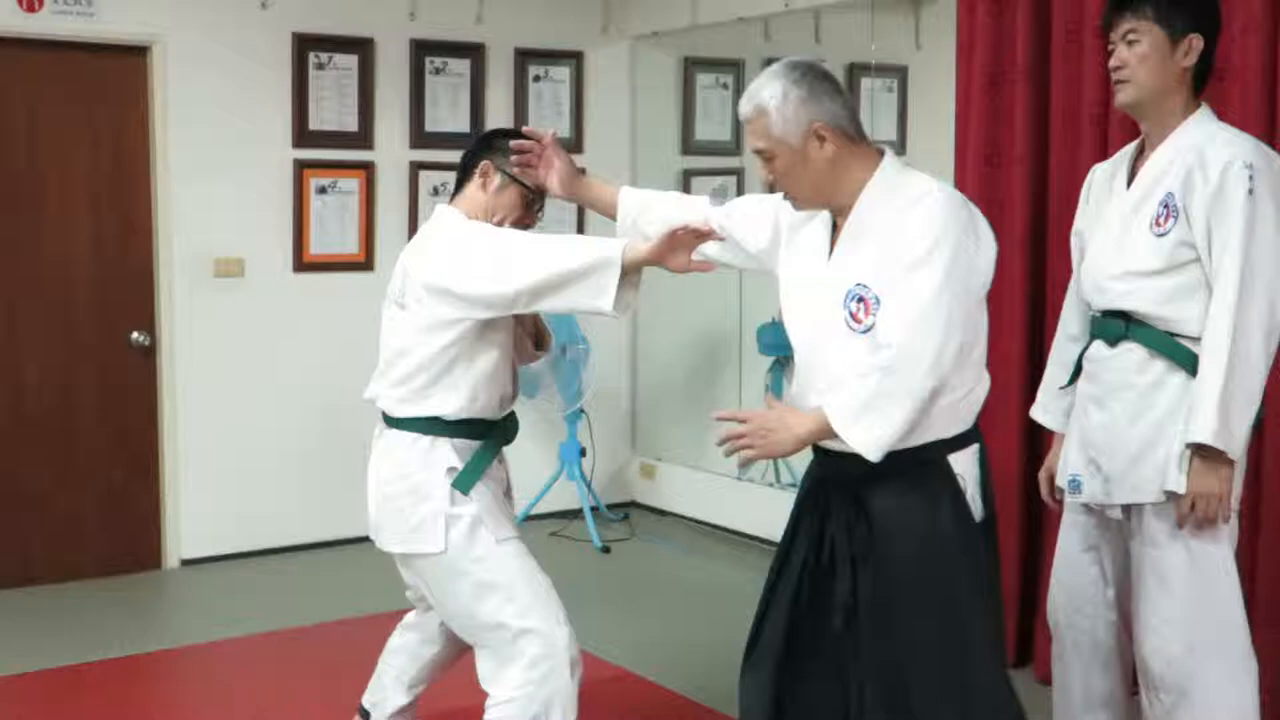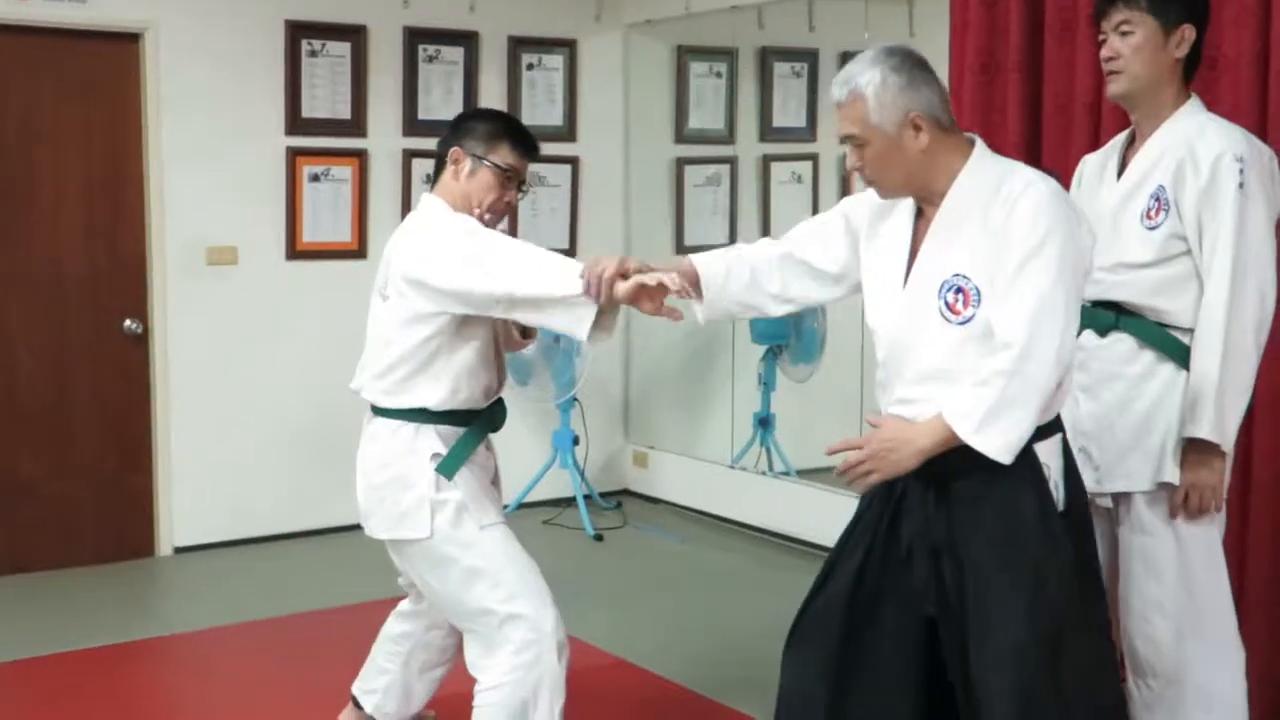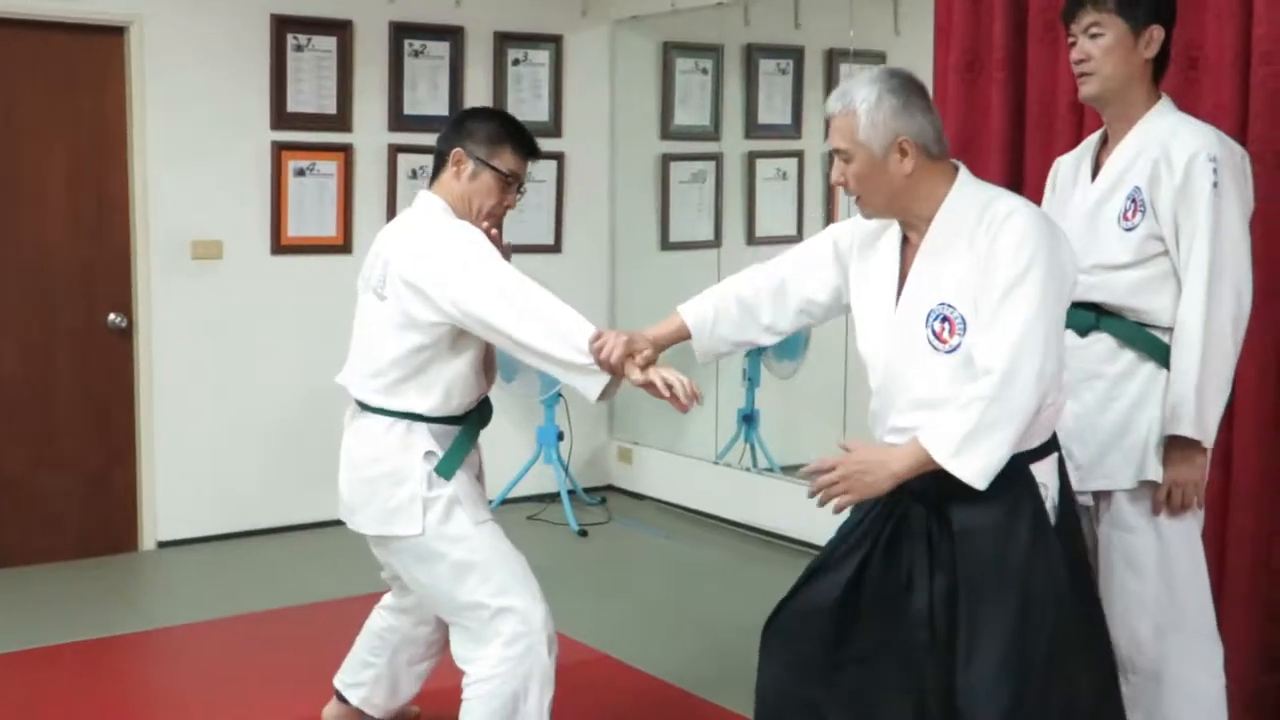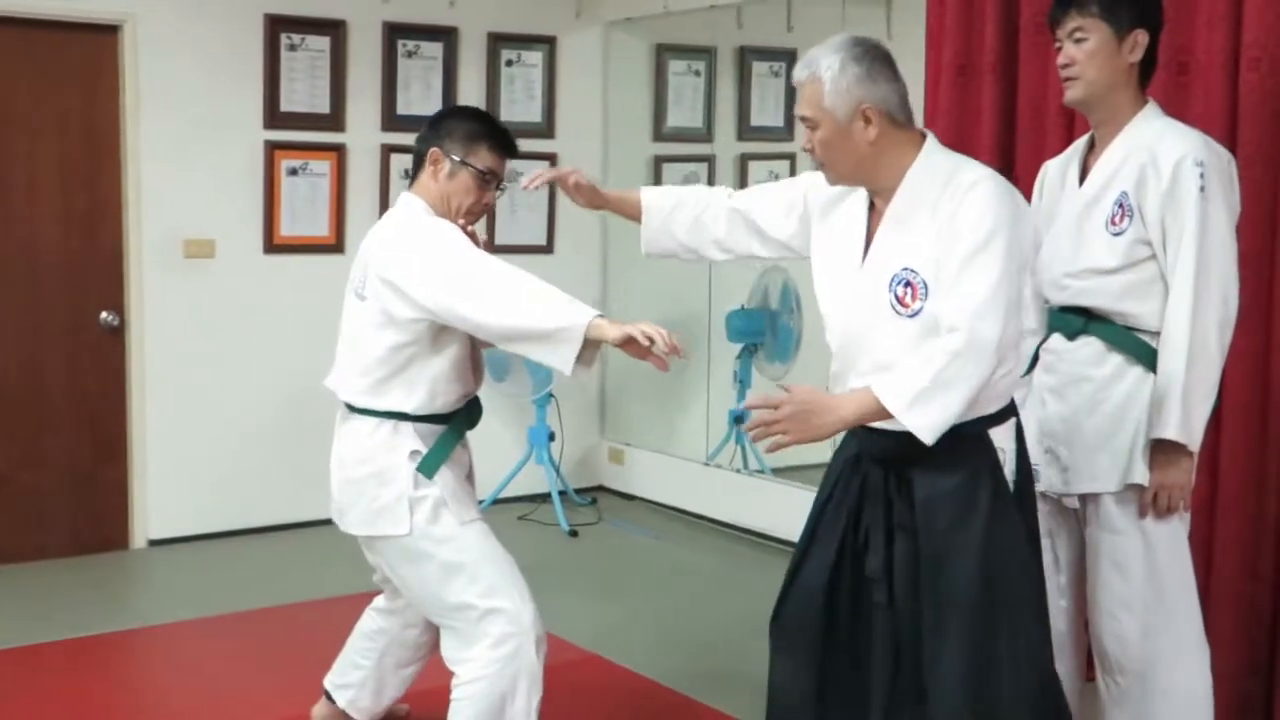
dt=0.4s
person 1, frame 1
right shoulder: (1105, 177)
left wrist: (1214, 447)
right wrist: (1058, 429)
left hip: (1175, 417)
right hip: (1100, 414)
left knee: (1186, 636)
right knee: (1078, 618)
person 1, frame 2
left shoulder: (1222, 154)
right shoulder: (1095, 167)
left wrist: (1209, 438)
left hip: (1165, 406)
right hip: (1086, 405)
left knee: (1174, 621)
person 1, frame 3
left shoulder: (1196, 153)
right shoulder: (1069, 167)
left elbow: (1216, 299)
left wrist: (1190, 436)
left hip: (1144, 404)
right hip: (1063, 401)
left knee: (1154, 615)
person 1, frame 4
left shoulder: (1183, 159)
right shoulder: (1057, 172)
left elbow: (1203, 303)
left wrist: (1176, 440)
left hip: (1131, 408)
right hip: (1052, 403)
left knee: (1140, 621)
right knee: (1036, 605)
person 2, frame 1
left shoulder: (934, 217)
right shoulder: (800, 217)
left elbow: (912, 365)
right elbow: (704, 223)
left wrist: (802, 427)
right wrist: (579, 188)
left hip: (922, 493)
right hip: (841, 487)
person 2, frame 2
left shoulder: (1030, 206)
right shoulder: (876, 212)
left elbow: (1030, 360)
right elbow: (779, 266)
left wrist: (922, 439)
left hip: (1007, 487)
right hip: (914, 483)
right knee: (840, 652)
person 2, frame 3
left shoulder: (1015, 234)
right shoulder: (863, 237)
left elbow: (1010, 388)
right elbow: (769, 293)
left wrist: (896, 461)
right wrist: (652, 338)
left hip: (1003, 507)
right hip: (910, 499)
right knee: (810, 644)
person 2, frame 4
left shoulder: (979, 202)
right shoulder: (830, 198)
left elbow: (967, 348)
right elbow: (726, 216)
left wrist: (842, 407)
right wrist: (604, 198)
left hip: (960, 471)
right hip: (873, 464)
right knee: (820, 636)
person 3, frame 1
left shoulder: (456, 252)
right shoulder: (452, 248)
left elbow: (528, 347)
right elbow: (535, 265)
left wrist: (520, 311)
right wrist: (644, 252)
left hip: (432, 471)
right hip: (438, 481)
left knee: (446, 611)
right knee: (539, 645)
person 3, frame 2
left shoulder: (440, 240)
right shoulder: (436, 239)
left elbow: (515, 329)
right elbow: (517, 274)
right wrist: (611, 287)
left hip: (424, 459)
right hip: (426, 468)
left knee: (441, 601)
right knee: (526, 631)
person 3, frame 3
left shoulder: (415, 234)
right shoulder: (438, 243)
left elbow: (489, 317)
right elbow: (520, 312)
left wrist: (490, 263)
right wrist: (629, 363)
left hip: (398, 456)
right hip: (412, 467)
left knee: (424, 595)
right knee: (516, 625)
person 3, frame 4
left shoulder: (408, 237)
right shoulder: (414, 240)
left elbow: (473, 312)
right elbow: (498, 297)
left wrist: (471, 261)
right wrist: (602, 327)
left hip: (397, 457)
right hip: (402, 467)
left knee: (416, 595)
right knee: (504, 625)
